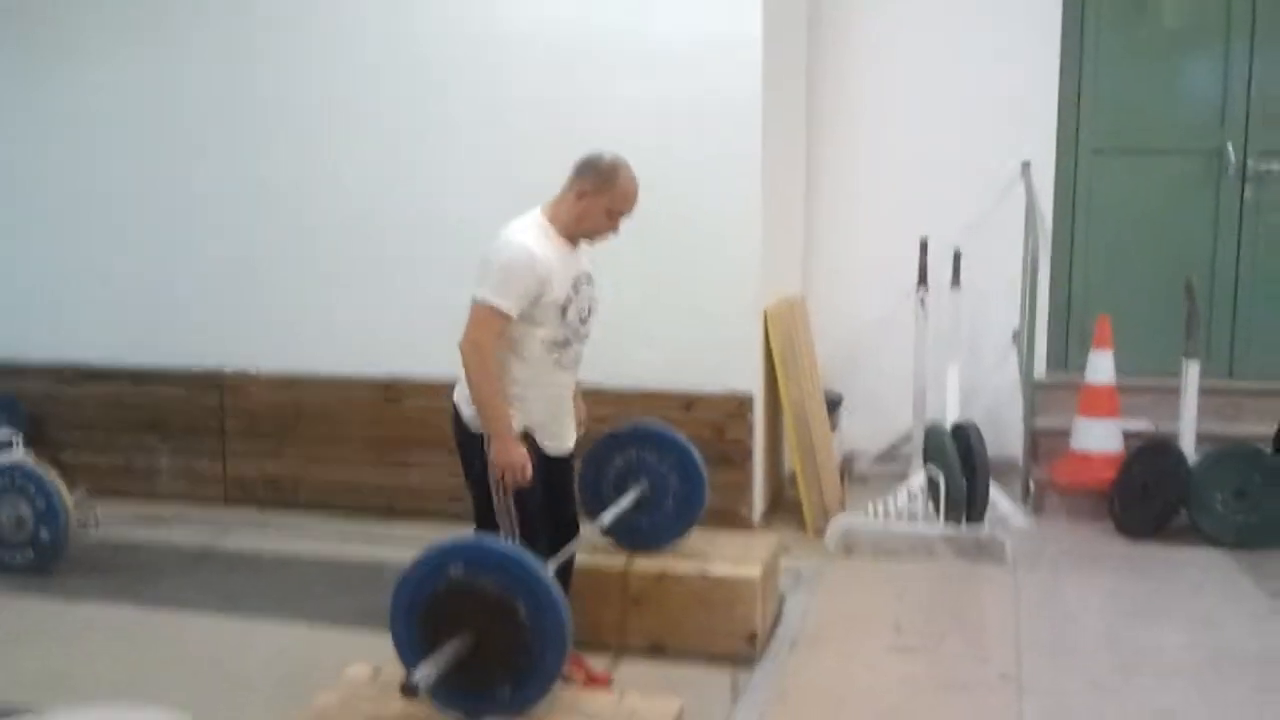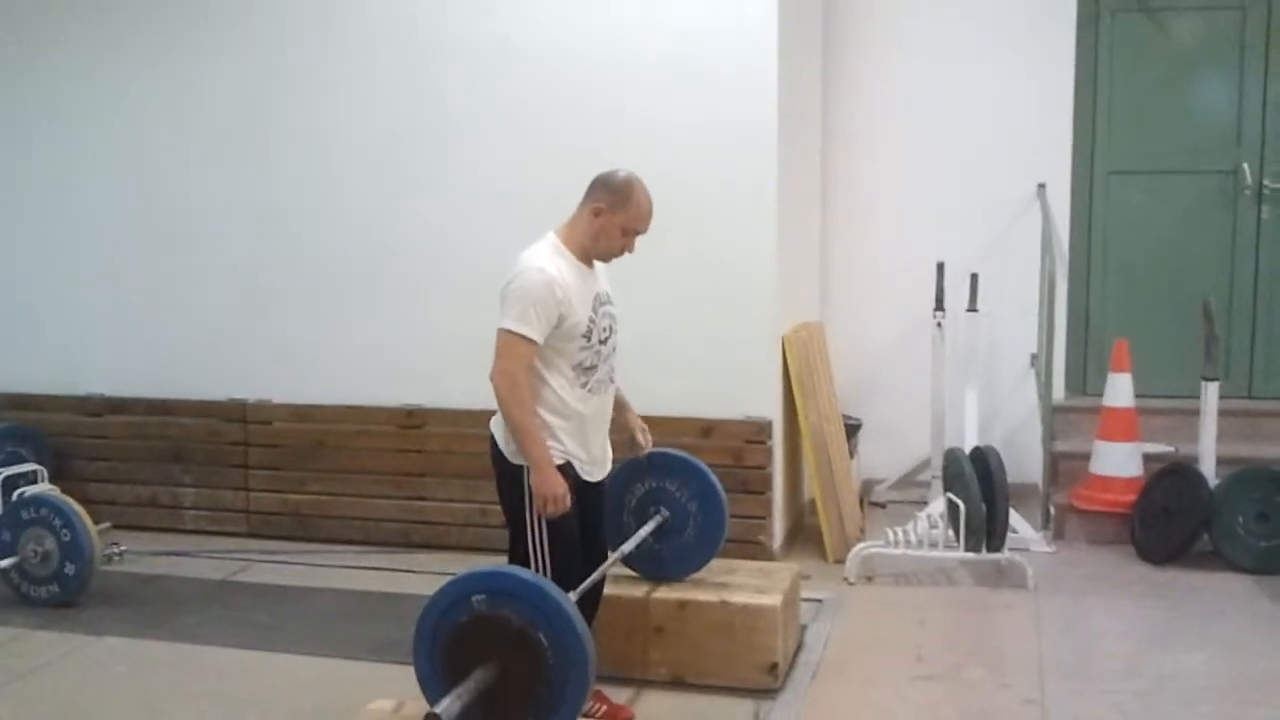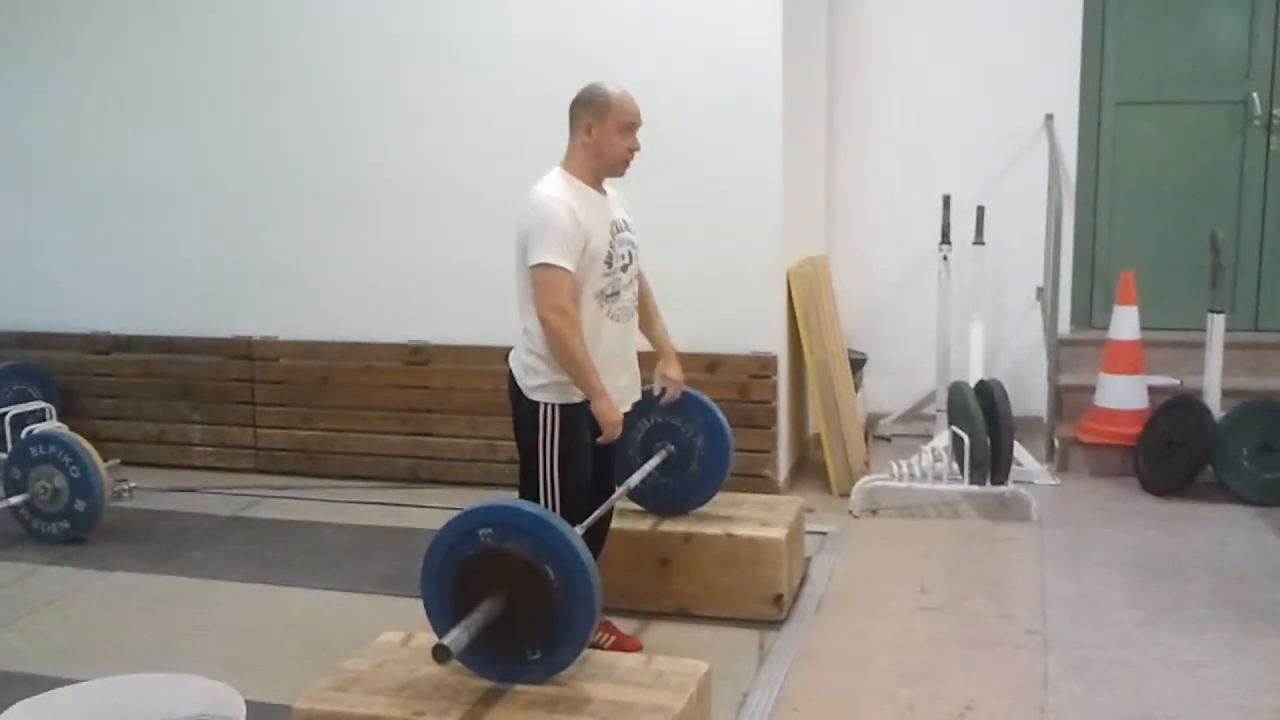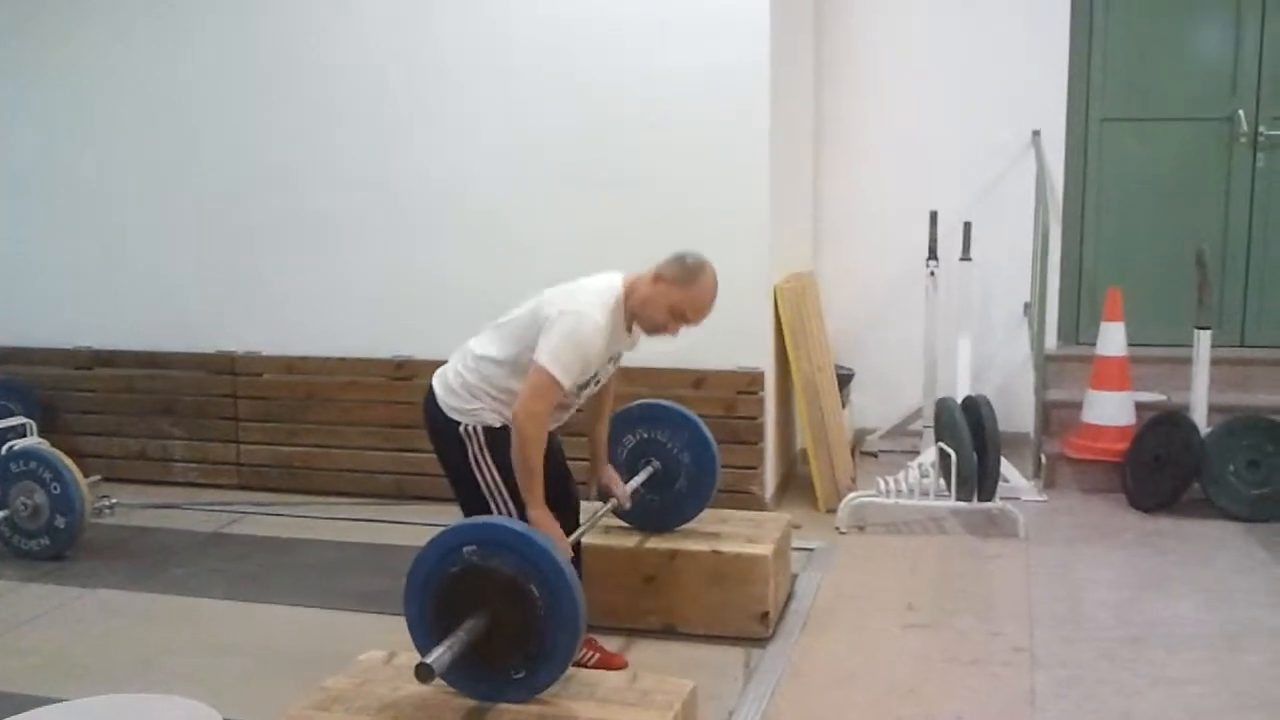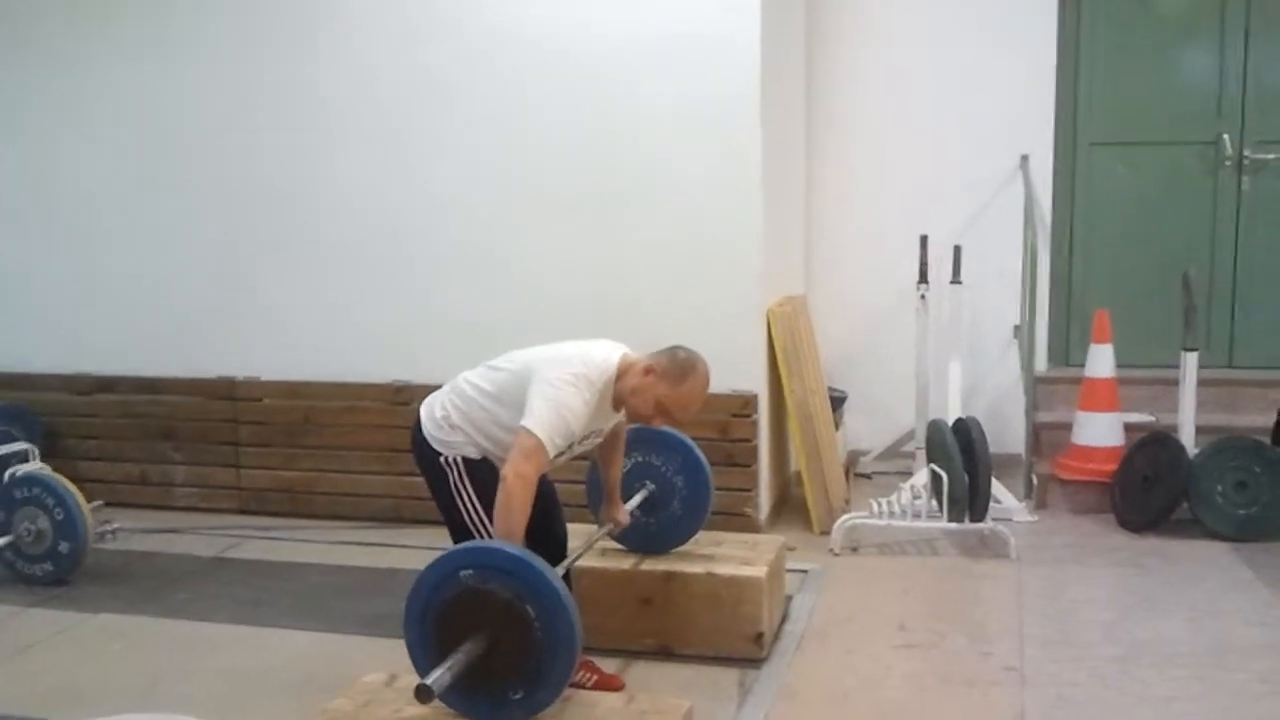
dt=1s
person 1, frame 1
left shoulder: (572, 248)
right shoulder: (522, 250)
right elbow: (477, 345)
left wrist: (572, 399)
right wrist: (503, 438)
left hip: (550, 427)
right hip: (501, 428)
left knee: (559, 543)
person 1, frame 2
left shoulder: (591, 269)
right shoulder: (540, 275)
right elbow: (508, 375)
left wrist: (625, 411)
right wrist: (541, 467)
left hip: (586, 456)
right hip: (540, 461)
left knee: (588, 578)
right knee: (546, 587)
person 1, frame 3
left shoulder: (609, 199)
right shoulder: (554, 204)
left elbow: (634, 285)
right elbow: (554, 313)
left wrist: (666, 354)
right wrist: (598, 398)
left hip: (599, 389)
right hip: (554, 394)
left knee: (593, 511)
right knee: (553, 521)
person 1, frame 4
left shoulder: (627, 315)
right shoulder: (587, 318)
left elbow: (599, 386)
right elbow: (528, 413)
left wrist: (600, 463)
right wrist: (536, 509)
left hip: (511, 411)
right hip: (466, 412)
left knee: (564, 521)
person 1, frame 5
left shoulder: (625, 375)
right shoulder: (574, 386)
left elbow: (611, 430)
right elbow: (516, 477)
left wrist: (613, 501)
left hip: (498, 439)
right hip: (450, 438)
left knee: (551, 542)
